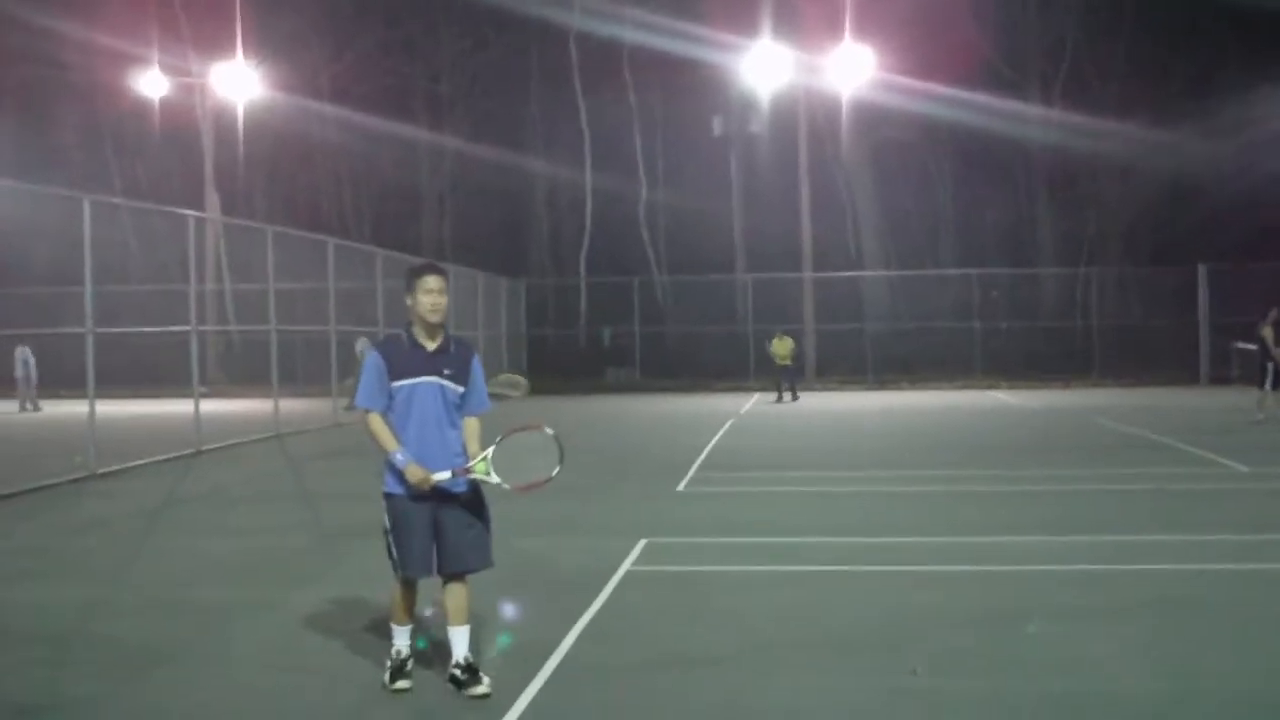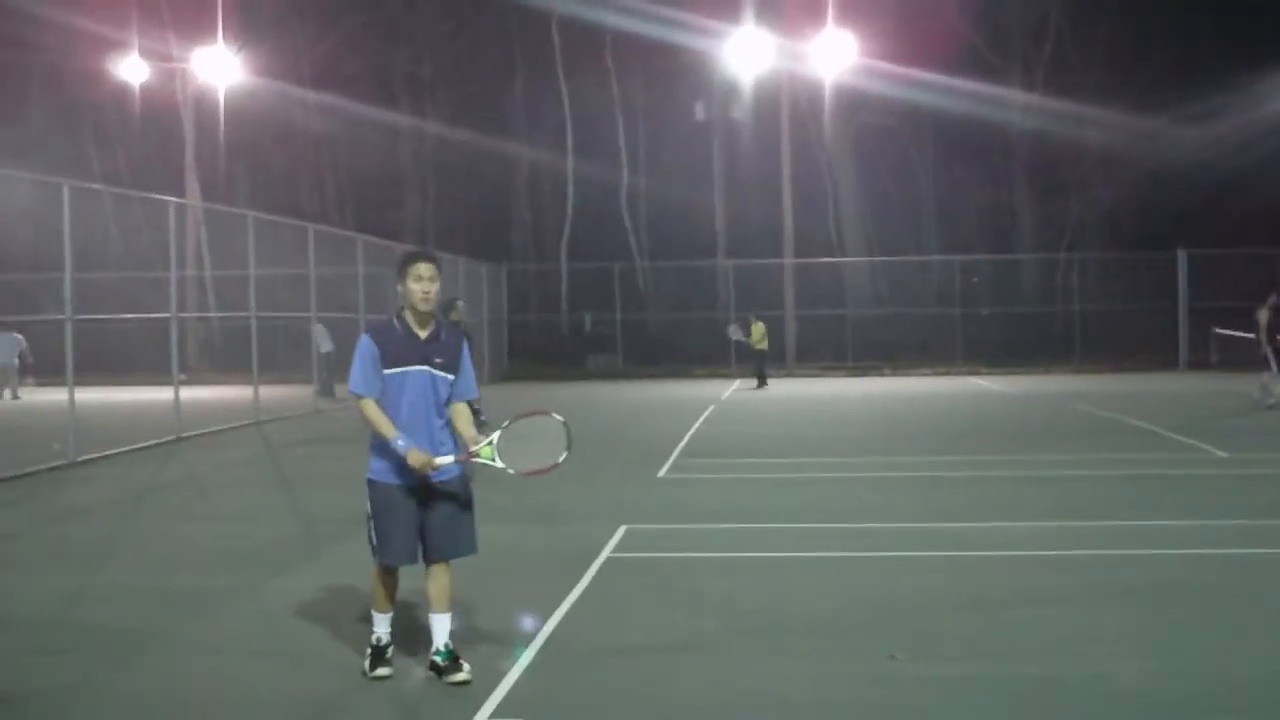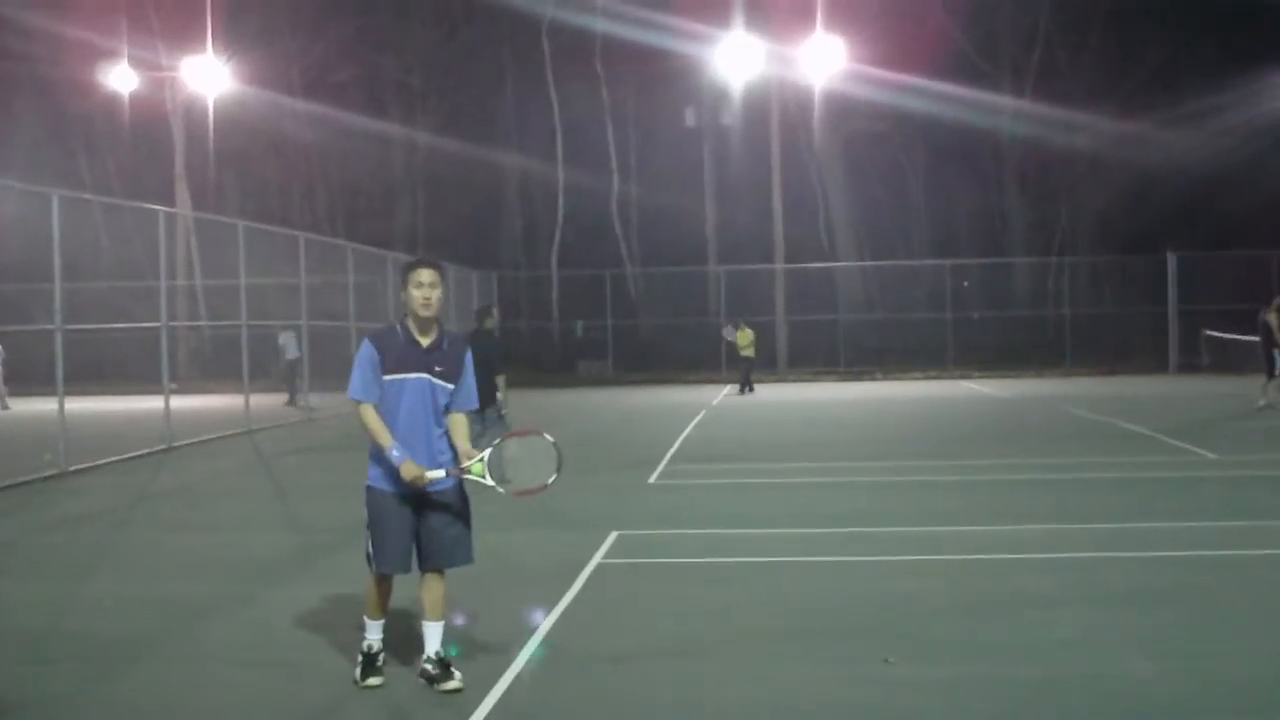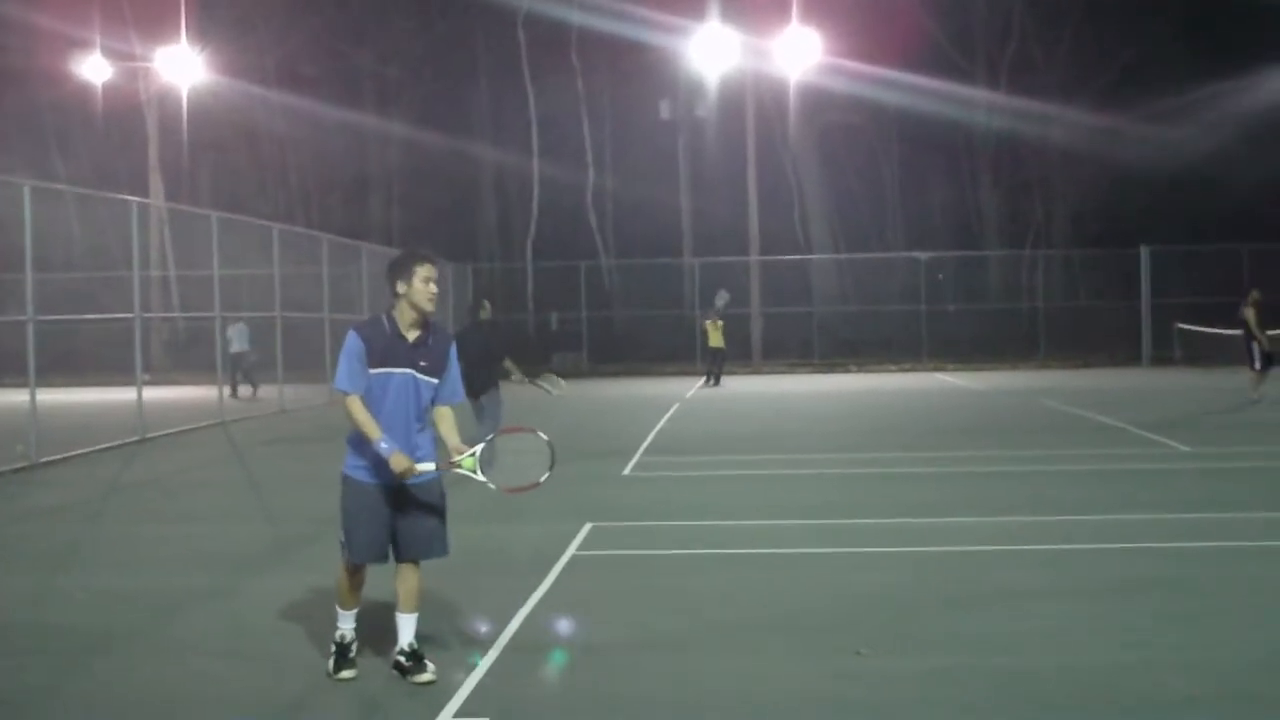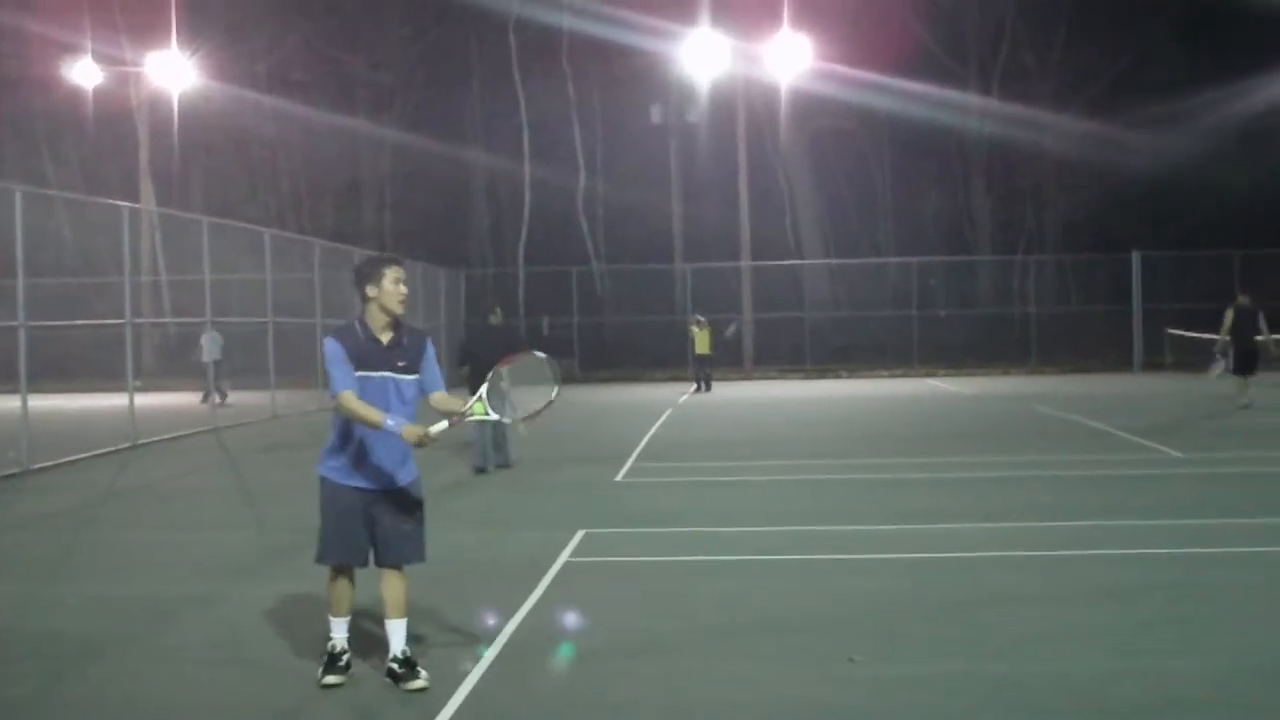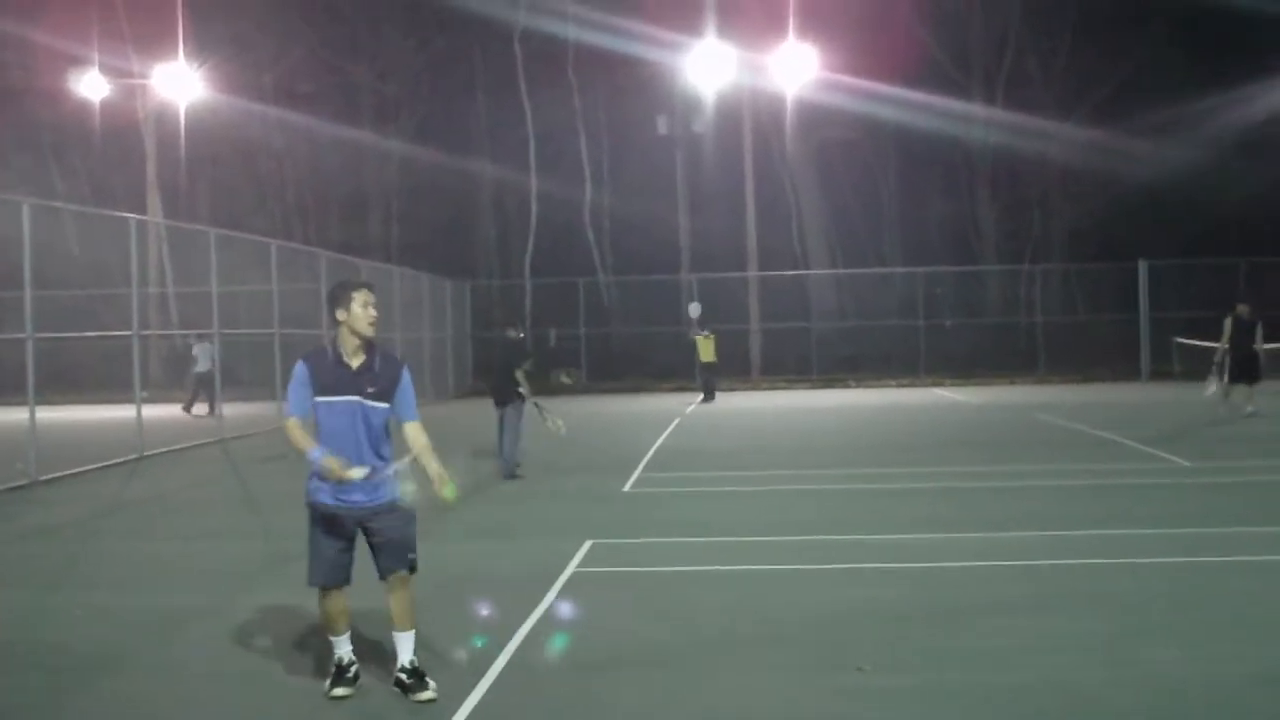
dt=0.5s
person 1, frame 1
left shoulder: (465, 355)
right shoulder: (385, 353)
left elbow: (470, 415)
right elbow: (373, 414)
left wrist: (475, 455)
right wrist: (404, 462)
left hip: (458, 484)
right hip: (407, 484)
left knee: (458, 571)
right knee: (407, 573)
left ankle: (461, 661)
right ankle: (400, 652)
person 1, frame 2
left shoulder: (454, 342)
right shoulder: (376, 338)
left elbow: (457, 402)
right elbow: (366, 401)
left wrist: (471, 435)
right wrist: (405, 447)
left hip: (444, 471)
right hip: (391, 472)
left knee: (441, 557)
right knee: (388, 560)
left ankle: (441, 647)
right ankle: (381, 639)
person 1, frame 3
left shoulder: (458, 350)
right shoulder: (378, 345)
left elbow: (457, 412)
right elbow: (366, 408)
left wrist: (464, 449)
right wrist: (399, 458)
left hip: (442, 480)
right hip: (389, 480)
left knee: (436, 567)
right knee: (383, 569)
left ankle: (433, 656)
right ankle: (372, 646)
person 1, frame 4
left shoulder: (442, 344)
right shoulder: (362, 337)
left elbow: (442, 405)
right elbow: (352, 401)
left wrist: (454, 443)
right wrist: (388, 450)
left hip: (419, 472)
right hip: (366, 471)
left knee: (411, 558)
right knee: (356, 559)
left ankle: (406, 647)
right ankle: (345, 637)
person 1, frame 5
left shoulder: (418, 343)
right shoulder: (339, 342)
left elbow: (436, 395)
right elbow: (348, 403)
left wrist: (464, 407)
right wrist: (398, 425)
left hip: (397, 477)
right hip: (345, 475)
left knee: (394, 564)
right knee: (341, 565)
left ankle: (398, 655)
right ankle: (338, 647)
person 1, frame 6
left shoulder: (394, 371)
right shoulder: (311, 368)
left elbow: (411, 427)
right elbow: (294, 425)
left wrist: (436, 470)
right wrist: (322, 459)
left hip: (383, 496)
right hip: (330, 500)
left knee: (399, 576)
right knee: (329, 586)
left ankle: (406, 666)
right ankle: (344, 661)
